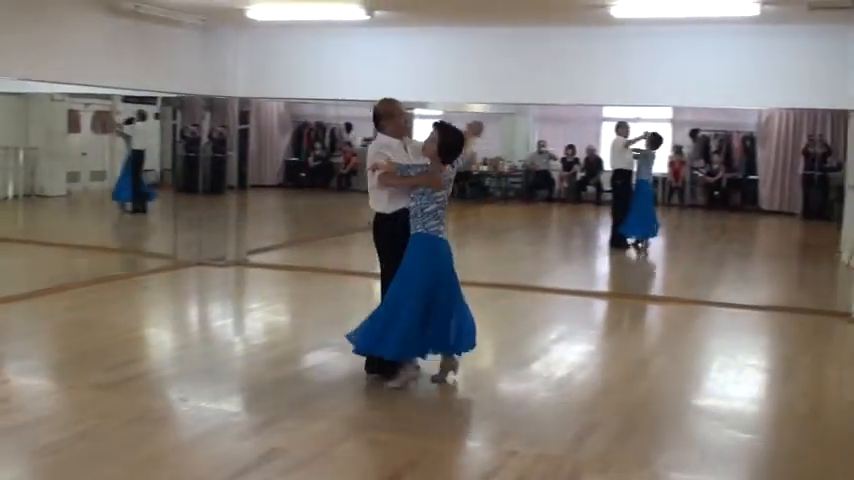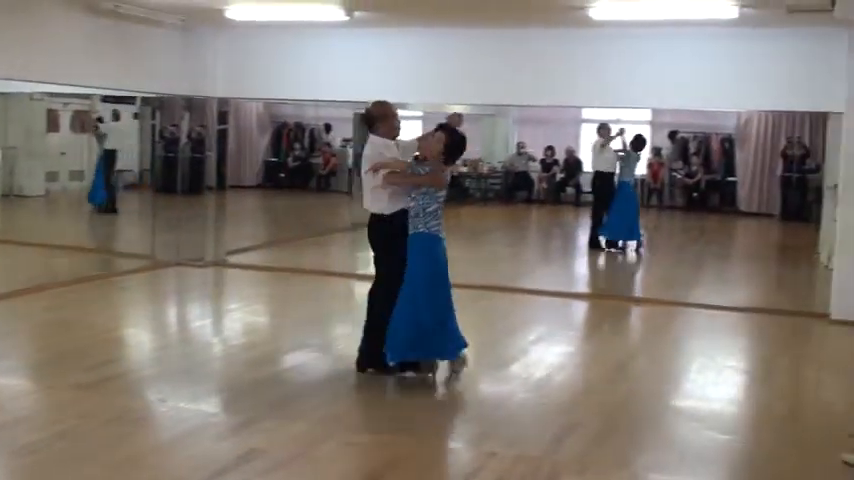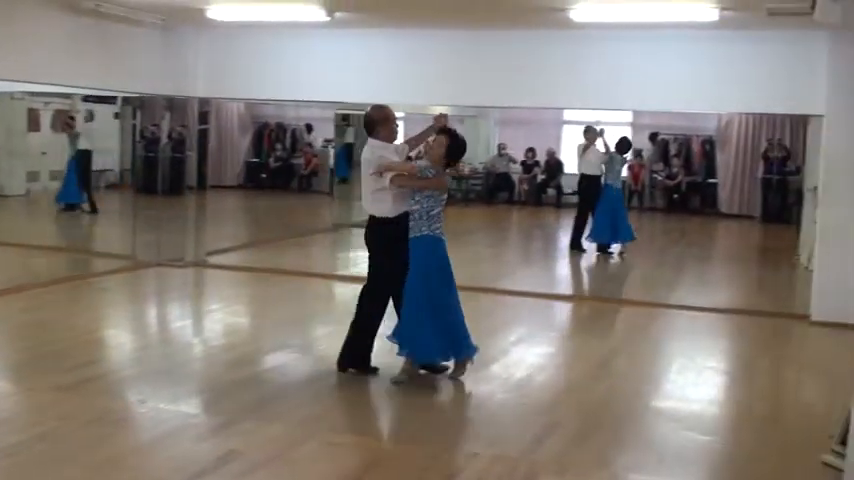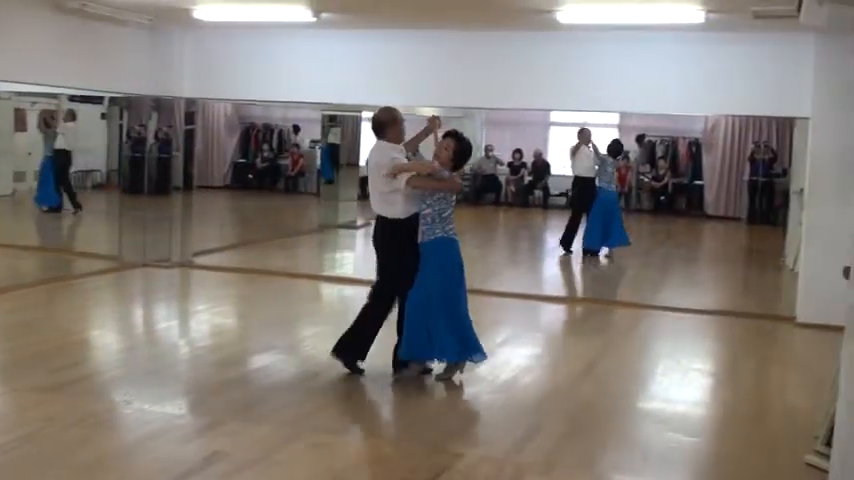
dt=0.2s
person 1, frame 1
left shoulder: (407, 145)
right shoulder: (379, 149)
right elbow: (385, 177)
left hip: (410, 222)
right hip: (391, 224)
left ankle: (394, 355)
right ankle: (379, 359)
person 1, frame 2
left shoulder: (393, 146)
right shoulder: (375, 152)
left elbow: (416, 145)
left hip: (398, 224)
right hip: (388, 226)
left knee: (389, 287)
right knee: (392, 288)
left ankle: (372, 356)
person 1, frame 3
left shoulder: (385, 150)
right shoulder: (376, 155)
left elbow: (406, 146)
right elbow: (398, 179)
left wrist: (433, 128)
left hip: (392, 228)
right hip: (388, 230)
left knee: (378, 291)
person 1, frame 4
left shoulder: (384, 151)
right shoulder: (388, 158)
left elbow: (404, 149)
right elbow: (412, 180)
left wrist: (427, 131)
right wrist: (446, 184)
left hip: (393, 228)
right hip: (398, 231)
left knee: (387, 293)
right knee: (408, 294)
person 2, frame 1
left shoulder: (427, 173)
right shoulder: (448, 170)
left elbow: (390, 169)
left wrist: (379, 165)
left hip: (424, 245)
right hip: (438, 245)
left knee: (407, 301)
right knee: (440, 302)
left ankle: (407, 365)
right ankle: (449, 357)
person 2, frame 2
left shoulder: (432, 173)
right shoulder: (436, 170)
left elbow: (401, 168)
left wrist: (380, 166)
left hip: (425, 243)
right hip: (425, 242)
left knee: (422, 303)
right knee: (430, 301)
left ankle: (454, 356)
right ankle: (427, 360)
person 2, frame 3
left shoulder: (437, 177)
right shoulder: (428, 172)
left elbow: (410, 169)
left wrist: (387, 167)
left hip: (428, 246)
right hip: (420, 244)
left knee: (434, 303)
right knee: (418, 302)
left ankle: (461, 355)
right ankle: (412, 362)
person 2, frame 4
left shoulder: (445, 178)
right shoulder: (435, 175)
left elbow: (429, 168)
left wrist: (401, 168)
left hip: (442, 248)
right hip: (429, 247)
left knee: (446, 304)
right knee: (420, 302)
left ankle: (457, 358)
right ankle: (419, 357)
